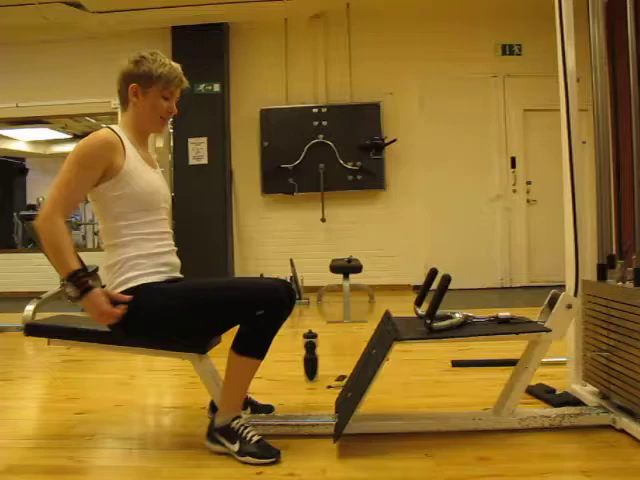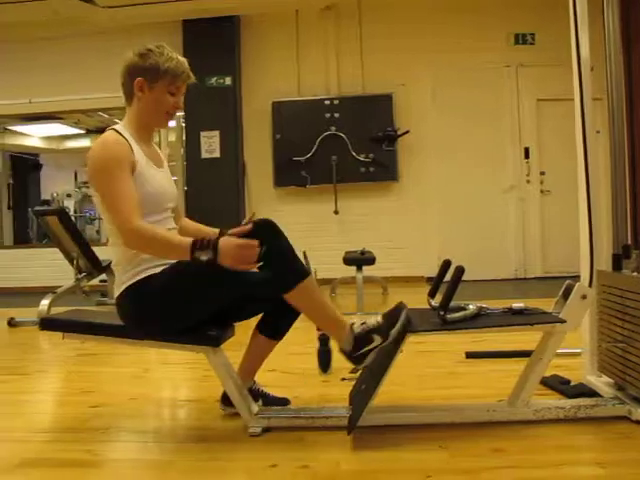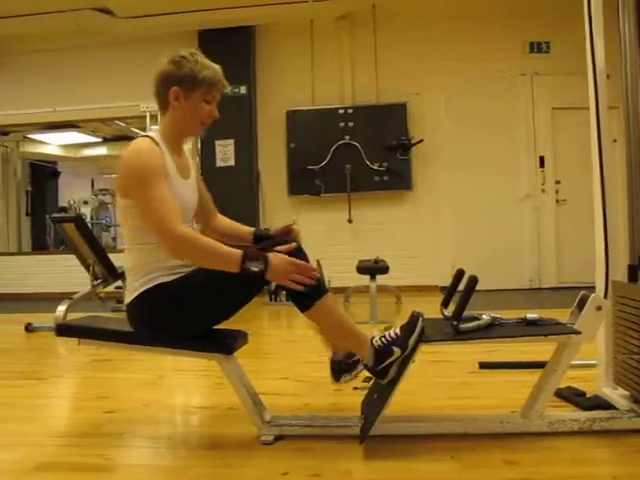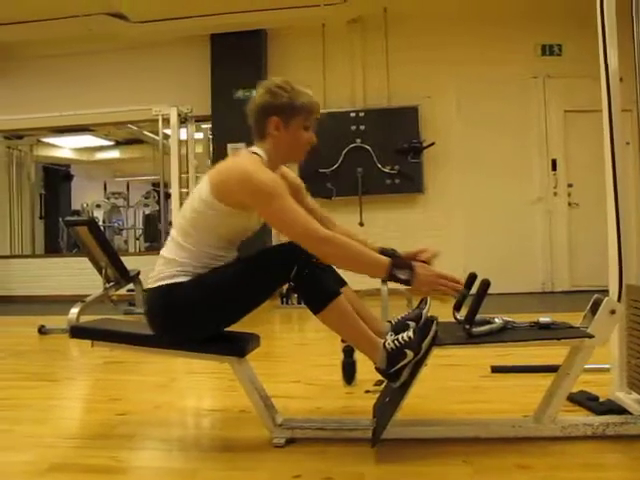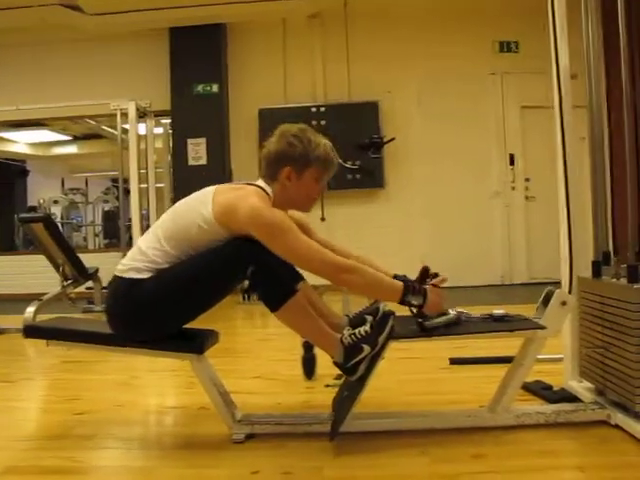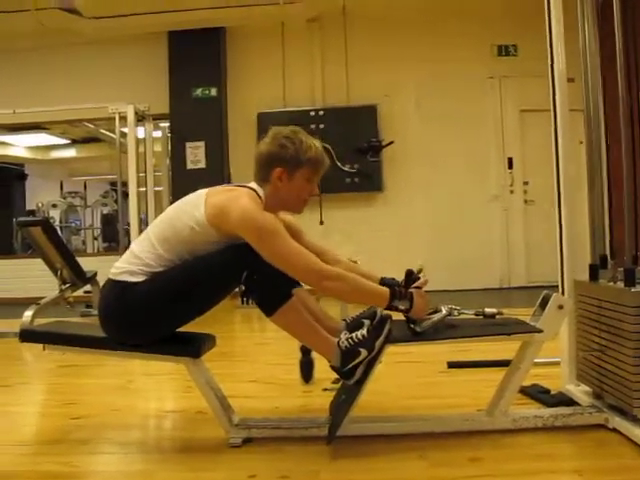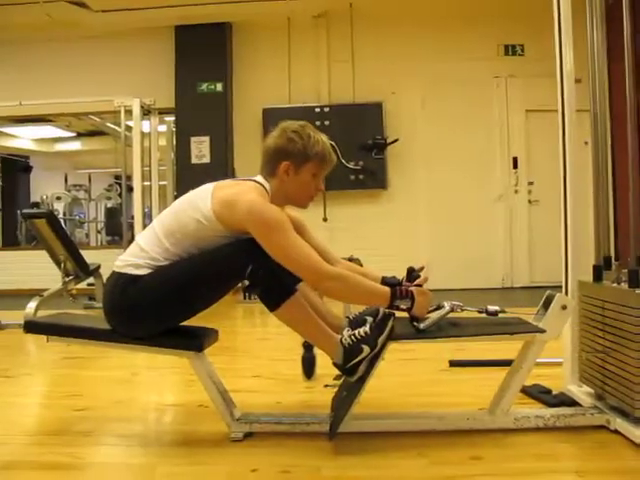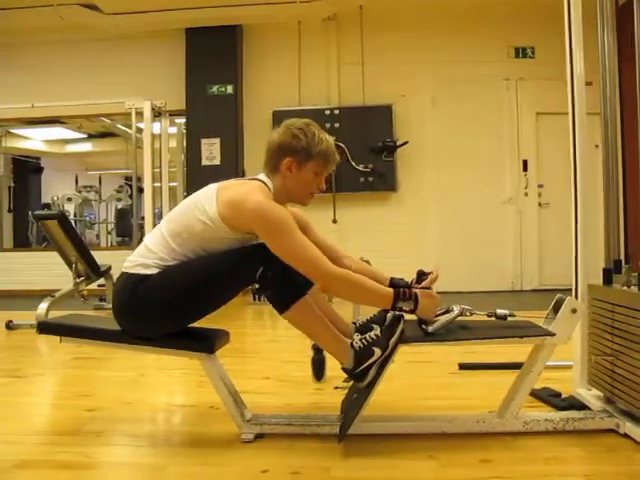
dt=0.4s
person 1, frame 1
left shoulder: (147, 155)
right shoulder: (103, 145)
right elbow: (49, 220)
right wrist: (85, 288)
left hip: (160, 292)
right hip: (138, 301)
left knee: (274, 295)
right knee: (273, 299)
left ankle: (230, 399)
right ankle: (226, 427)
person 1, frame 2
left shoulder: (154, 152)
right shoulder: (111, 148)
right elbow: (131, 232)
left wrist: (225, 236)
right wrist: (211, 250)
left hip: (169, 288)
right hip: (145, 296)
left knee: (283, 291)
right knee: (268, 237)
left ankle: (243, 387)
right ankle: (350, 339)
person 1, frame 3
left shoulder: (184, 157)
right shoulder: (143, 156)
left elbow: (211, 221)
right elbow: (176, 240)
left wrist: (266, 238)
right wrist: (260, 264)
left hip: (180, 290)
right hip: (155, 303)
left knee: (285, 254)
right knee: (262, 260)
left ankle: (346, 353)
right ankle: (371, 352)
person 1, frame 4
left shoulder: (278, 175)
right shoulder: (249, 174)
left elbow: (332, 230)
right elbow: (321, 243)
left wrist: (398, 257)
right wrist: (402, 272)
left hip: (197, 292)
right hip: (173, 302)
left knee: (302, 260)
right knee: (296, 261)
left ankle: (386, 336)
right ankle: (386, 355)
person 1, frame 5
left shoulder: (273, 208)
right shoulder: (255, 209)
left elbow: (344, 258)
right elbow: (339, 272)
left wrist: (406, 282)
right wrist: (414, 296)
left hip: (153, 292)
right hip: (132, 301)
left knee: (268, 261)
right knee: (254, 257)
left ankle: (343, 328)
right ankle: (343, 351)
person 1, frame 6
left shoulder: (270, 214)
right shoulder: (246, 210)
left elbow: (333, 263)
right elbow: (324, 280)
left wrist: (393, 285)
right wrist: (400, 300)
left hip: (148, 297)
right hip: (126, 304)
left knee: (266, 265)
right knee: (251, 263)
left ankle: (340, 332)
right ankle: (340, 354)
person 1, frame 7
left shoulder: (273, 208)
right shoulder: (254, 205)
left elbow: (335, 265)
right elbow: (324, 279)
left wrist: (393, 284)
right wrist: (403, 299)
left hip: (152, 290)
right hip: (130, 297)
left knee: (272, 261)
right knee: (256, 258)
left ankle: (343, 330)
right ankle: (343, 350)
person 1, frame 8
left shoulder: (280, 207)
right shoulder: (257, 203)
left elbow: (341, 261)
right elbow: (328, 278)
left wrist: (402, 286)
right wrist: (406, 301)
left hip: (162, 289)
right hip: (139, 296)
left knee: (278, 265)
right knee: (266, 263)
left ankle: (351, 333)
right ankle: (353, 356)
